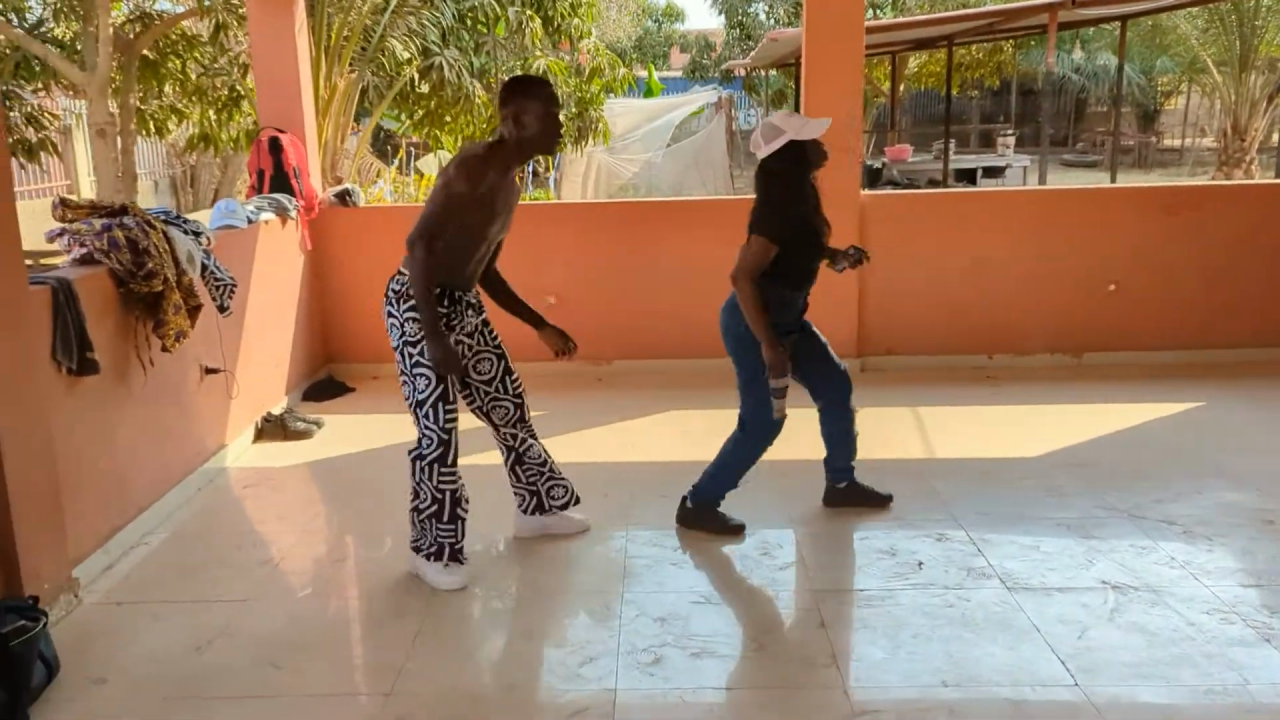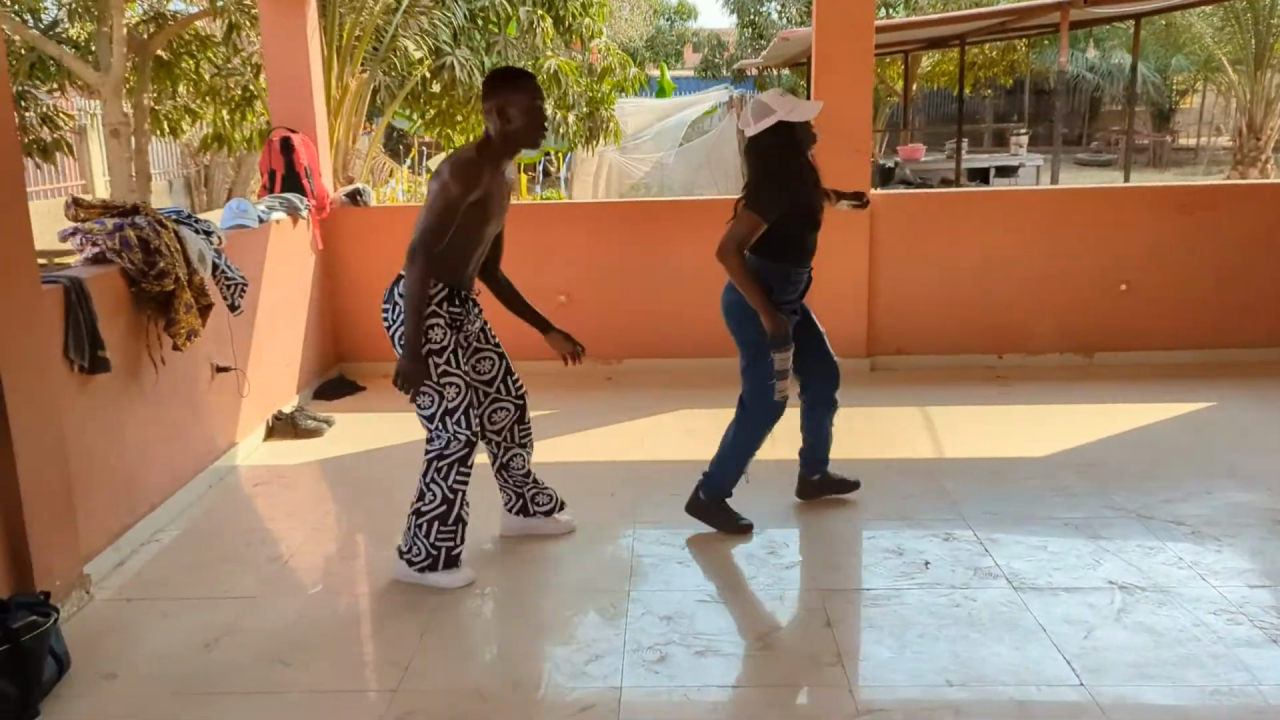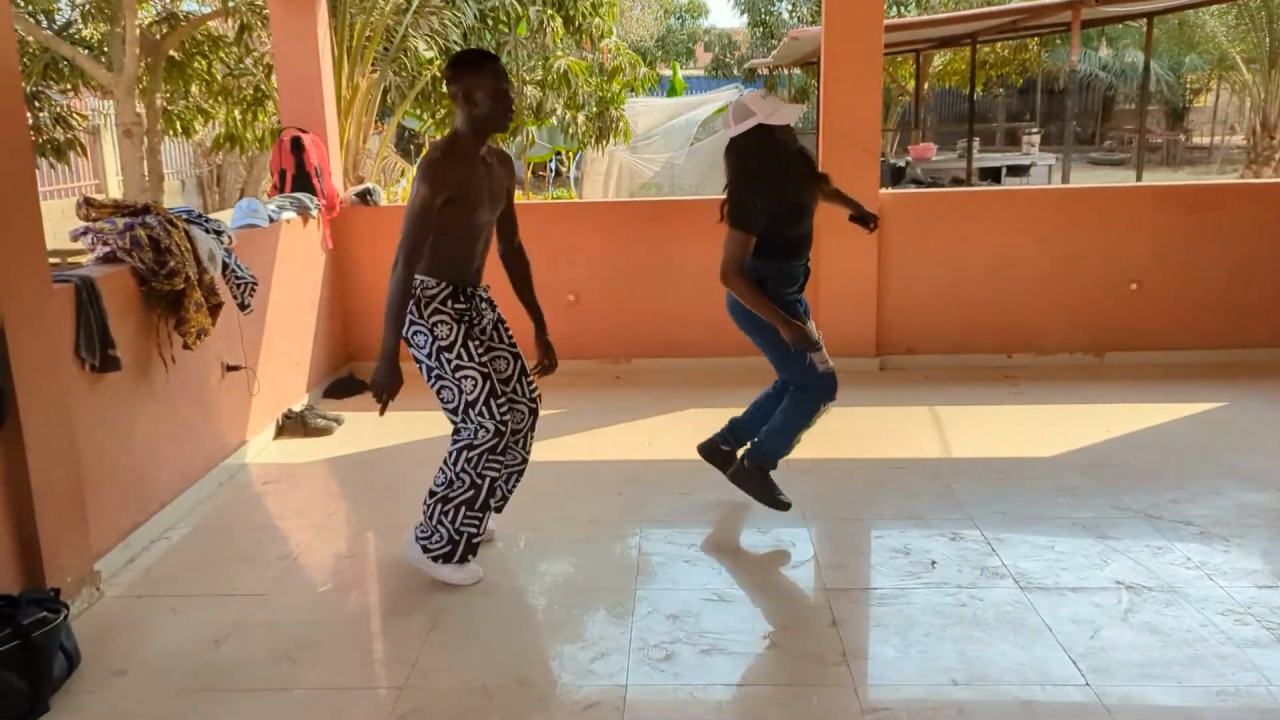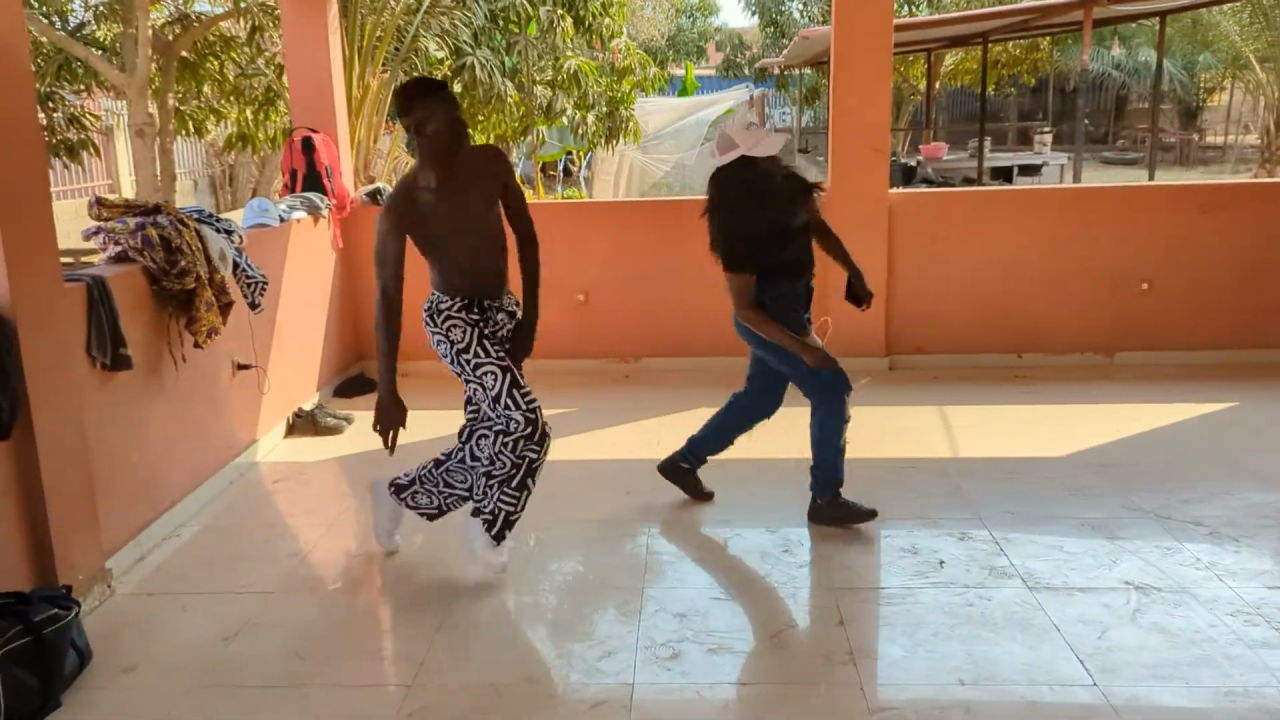
dt=0.1s
person 1, frame 1
left shoulder: (510, 186)
right shoulder: (472, 167)
right elbow: (418, 242)
left wrist: (543, 328)
right wrist: (434, 331)
left hip: (462, 304)
right hip: (416, 303)
left knee: (505, 402)
right knee: (439, 426)
left ankle: (541, 507)
right ankle: (433, 550)
person 1, frame 2
left shoulder: (502, 181)
right shoulder: (465, 169)
left elbow: (490, 272)
right elbow: (420, 253)
left wrist: (547, 330)
right wrist: (414, 345)
left hip: (463, 306)
right hip: (420, 307)
left knee: (506, 406)
right knee: (457, 431)
left ankle: (525, 509)
right ankle: (425, 557)
person 1, frame 3
left shoulder: (499, 165)
right shoulder: (439, 166)
left elbow: (514, 251)
right elbow: (404, 262)
left wrist: (541, 329)
right wrist: (388, 355)
left hip: (474, 302)
right hip: (432, 307)
left knee: (520, 407)
right knee: (484, 430)
left ankle: (471, 511)
right ankle: (433, 546)
person 1, frame 4
left shoulder: (492, 162)
right shoulder: (402, 205)
left elbow: (526, 237)
right elbow: (389, 299)
left wrist: (530, 316)
right wrist: (387, 390)
left hip: (502, 307)
right hip: (457, 316)
left knee: (494, 429)
right knee: (525, 428)
left ankle: (405, 495)
right ankle: (487, 516)
person 2, frame 1
left shoulder: (798, 196)
right shoulder: (779, 207)
right elbow: (743, 276)
left wrist: (837, 256)
right wrist: (766, 341)
left hip: (783, 316)
right hip: (756, 323)
left knee: (835, 387)
right knee: (761, 423)
left ankle: (841, 484)
right ankle: (698, 505)
person 2, frame 2
left shoulder: (792, 173)
right shoulder: (773, 184)
right elbow: (728, 250)
left wrist: (837, 197)
right wrist: (767, 312)
left hip: (783, 296)
right hip: (758, 301)
left knee: (823, 376)
right knee: (764, 404)
left ankle: (813, 474)
right ankle: (709, 496)
person 2, frame 3
left shoulder: (791, 163)
right shoulder: (752, 192)
left elbow: (819, 185)
right elbow: (729, 273)
left wrist: (856, 209)
right wrist: (780, 321)
left hip: (782, 289)
right hip: (762, 298)
left knee: (798, 382)
right knee: (817, 385)
left ankle: (724, 444)
right ankle: (755, 465)
person 2, frame 4
left shoulder: (786, 188)
right shoulder: (737, 226)
left elbow: (817, 229)
right elbow: (745, 309)
left wrist: (853, 273)
right wrist: (802, 345)
left hip: (787, 308)
right hip: (768, 319)
left knee: (759, 398)
right knee: (831, 390)
left ankle: (683, 461)
right ankle: (826, 499)
